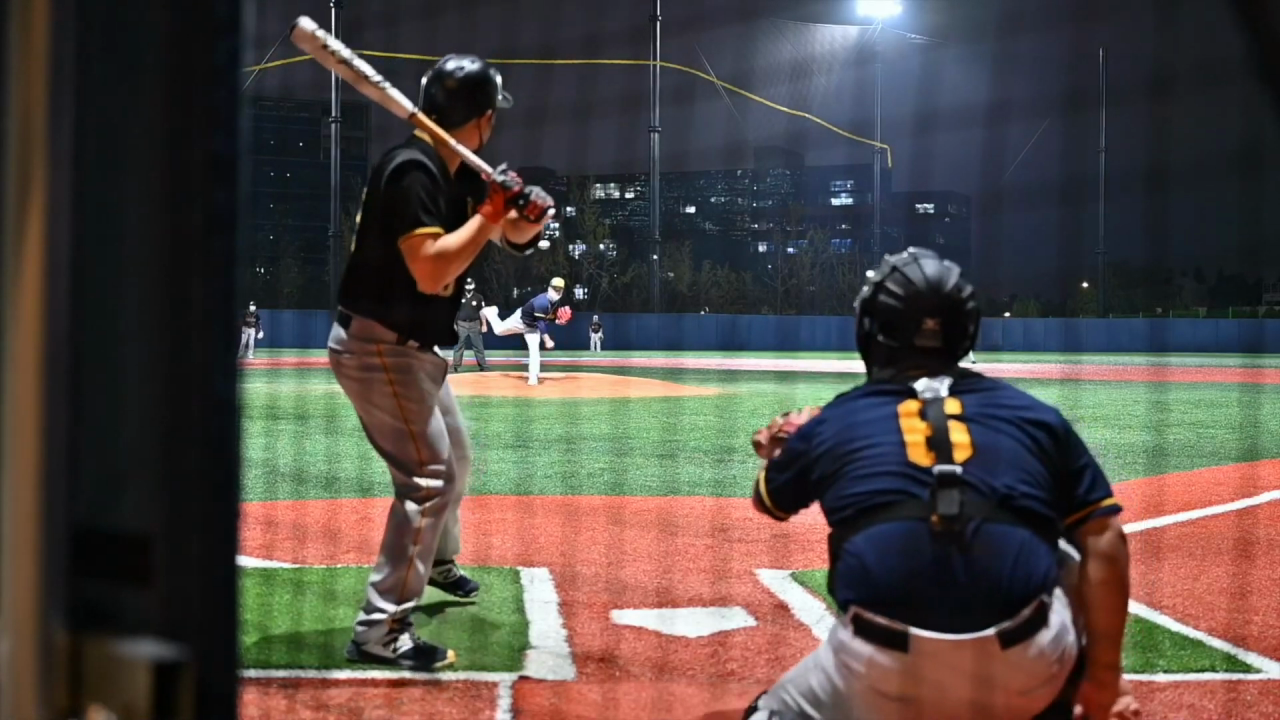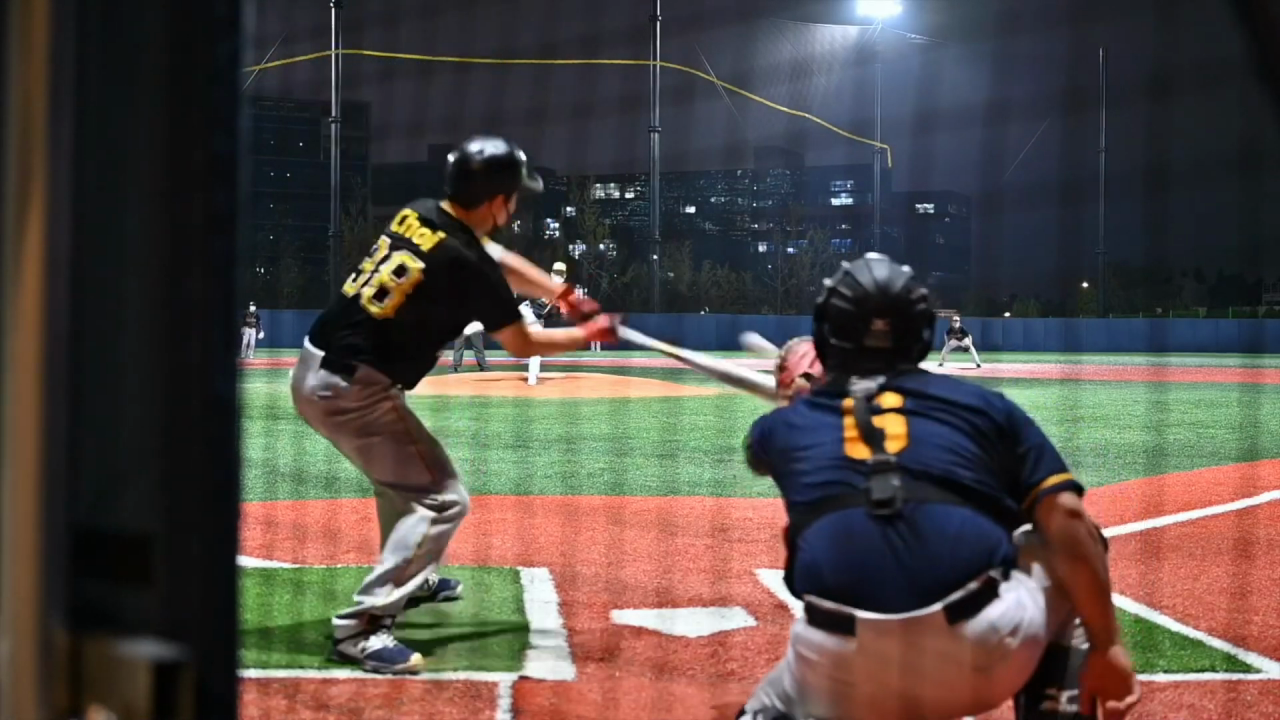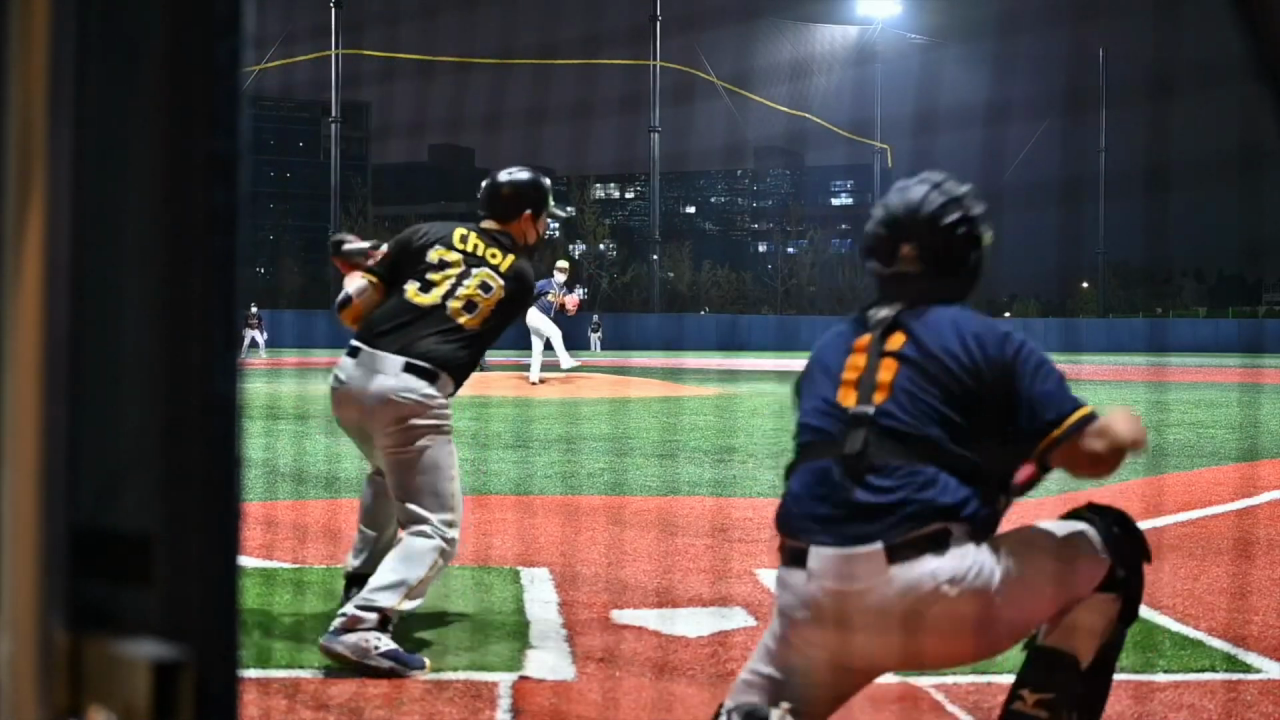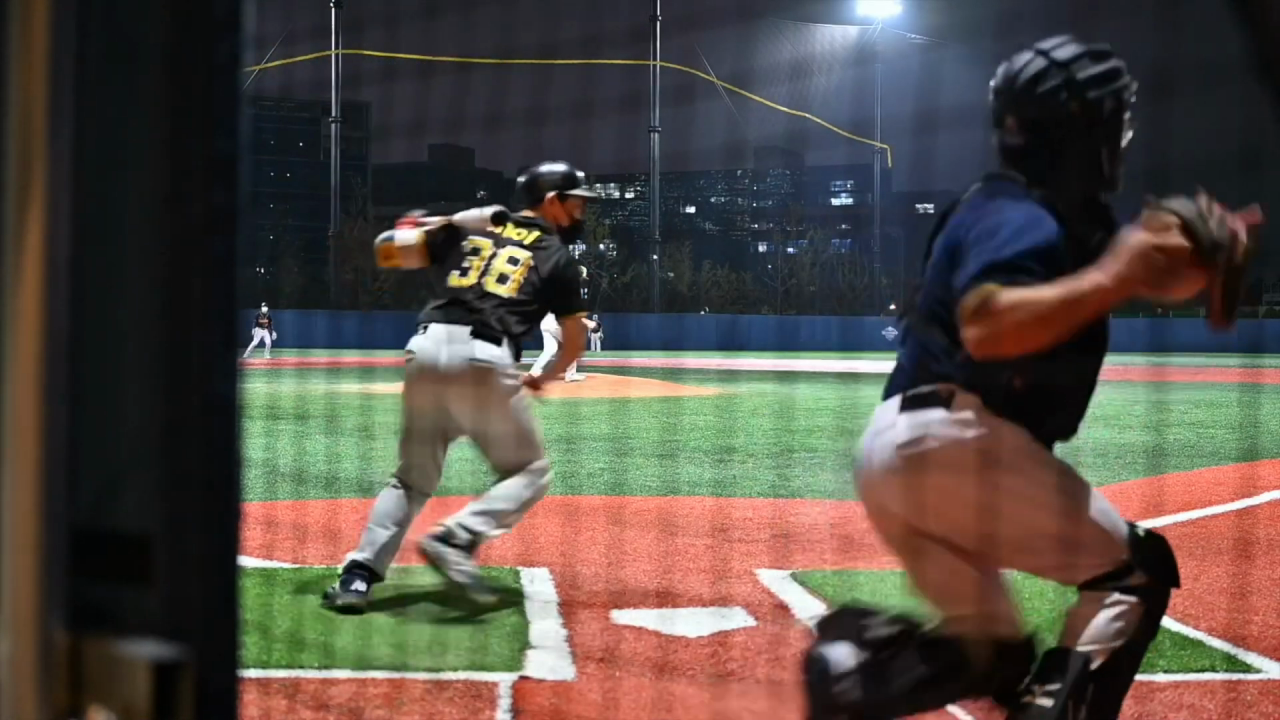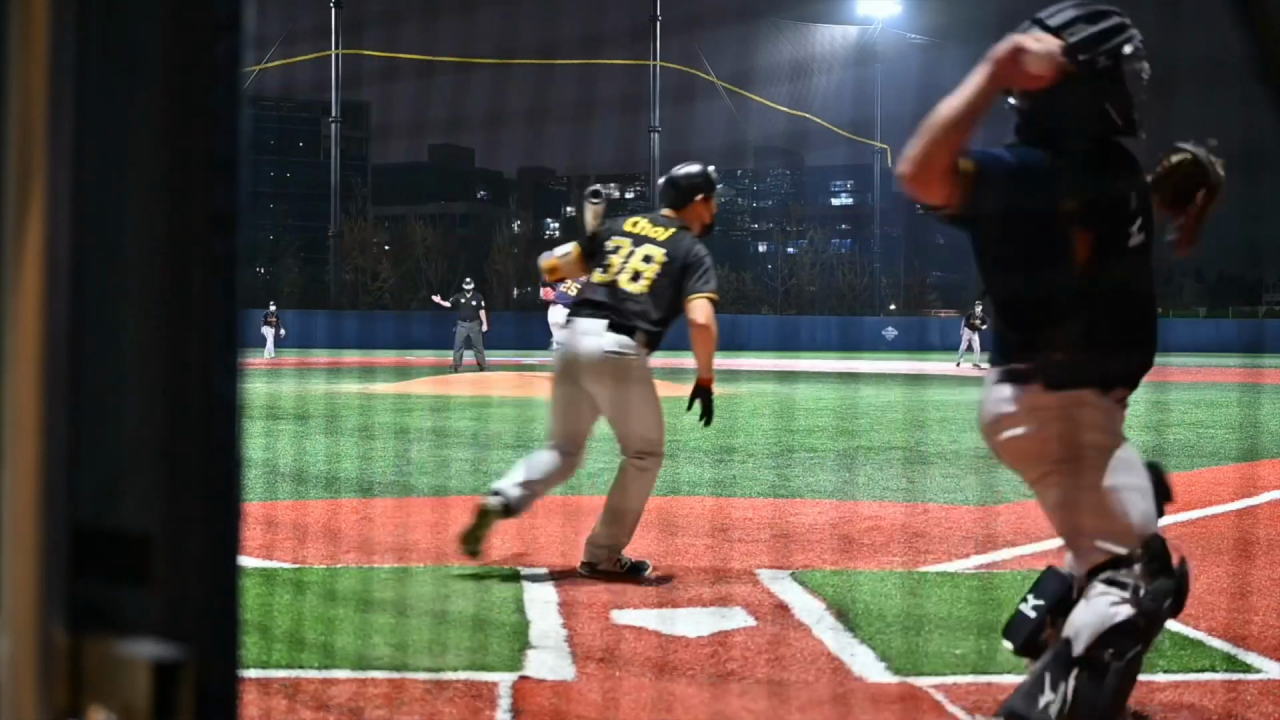
dt=0.3s
person 1, frame 1
left shoulder: (833, 422)
right shoulder: (1034, 415)
left elbow: (767, 501)
right elbow: (1104, 540)
left wrist: (776, 455)
right wrist: (1104, 674)
left hip: (883, 671)
right hip: (1023, 671)
right knee: (1067, 573)
person 1, frame 2
left shoulder: (789, 420)
right shoulder: (978, 404)
right elbow: (1066, 517)
right wrist: (1106, 643)
left hip: (839, 659)
right hip: (977, 651)
right knee: (1071, 559)
person 1, frame 3
left shoulder: (830, 346)
right shoulder: (991, 343)
right elbow: (1089, 453)
right wrist: (1123, 432)
left hip: (815, 598)
right hip: (934, 594)
right knee: (1108, 548)
person 1, frame 4
left shoulder: (1077, 215)
right shoulder: (1024, 218)
left elbow: (1164, 278)
right elbow: (989, 332)
right wrist: (1113, 280)
left hip: (899, 450)
right hip: (953, 441)
left knee: (982, 654)
right knee: (1136, 569)
left ankle: (856, 659)
person 1, frame 5
left shoulder: (1108, 165)
right shoulder: (1023, 173)
right elbow: (921, 174)
left wrist: (1178, 191)
right wrist: (995, 70)
left hip: (1070, 404)
right hip: (1056, 408)
left knee: (1128, 519)
right knee: (1140, 569)
left ankle: (1048, 628)
person 2, frame 1
left shoulder: (459, 171)
right shoulder: (411, 169)
left elbow: (514, 237)
right elbow: (431, 272)
left wrist: (528, 212)
right wrist: (490, 211)
left hip: (416, 347)
right hip: (378, 348)
left knee: (453, 459)
right knee: (427, 478)
left ankle: (436, 563)
right ankle: (380, 630)
person 2, frame 2
left shoulder: (419, 215)
right shoulder: (470, 255)
right elbow: (522, 343)
left wrist: (568, 298)
right wrist: (586, 335)
left hip: (317, 372)
right hip: (351, 388)
left knee: (406, 470)
right knee: (441, 499)
left ankle: (411, 578)
right ankle: (362, 627)
person 2, frame 3
left shoulder: (428, 234)
right shoulder: (521, 279)
left elbow: (351, 311)
left wrist: (356, 267)
left hip: (350, 377)
right hip: (412, 394)
left knee: (391, 470)
right knee: (434, 528)
left ankle: (363, 583)
right ankle: (359, 626)
person 2, frame 4
left shoulder: (472, 224)
right shoulder: (559, 257)
left elbow: (389, 252)
right elbow: (574, 341)
left wrist: (413, 228)
right wrist: (539, 378)
left hip: (427, 349)
right hip: (484, 359)
left knee: (411, 477)
right knee: (530, 473)
left ankle: (357, 577)
right ankle: (454, 539)
person 2, frame 5
left shoulder: (617, 227)
right shoulder: (694, 253)
left elbow: (550, 265)
right elbow: (701, 321)
left wrist: (591, 262)
right wrist: (705, 379)
left hip: (574, 339)
right hip: (620, 350)
left knee: (563, 450)
right knee: (644, 454)
left ankle: (499, 500)
right ankle: (604, 556)
